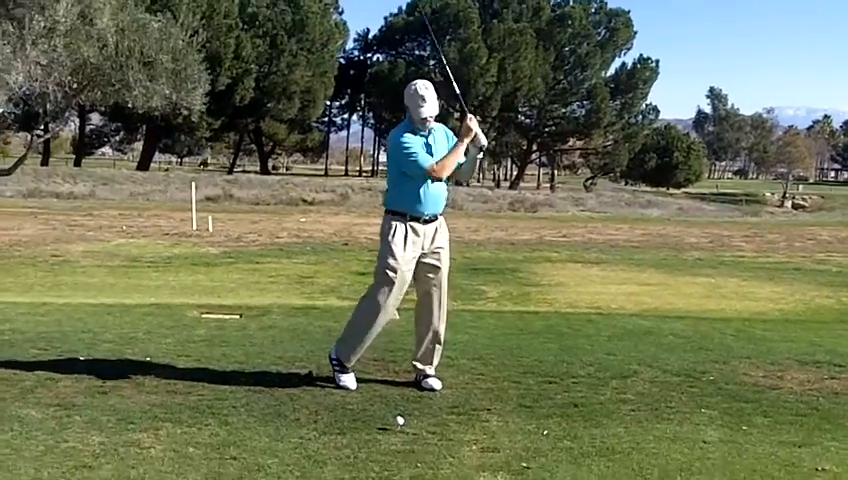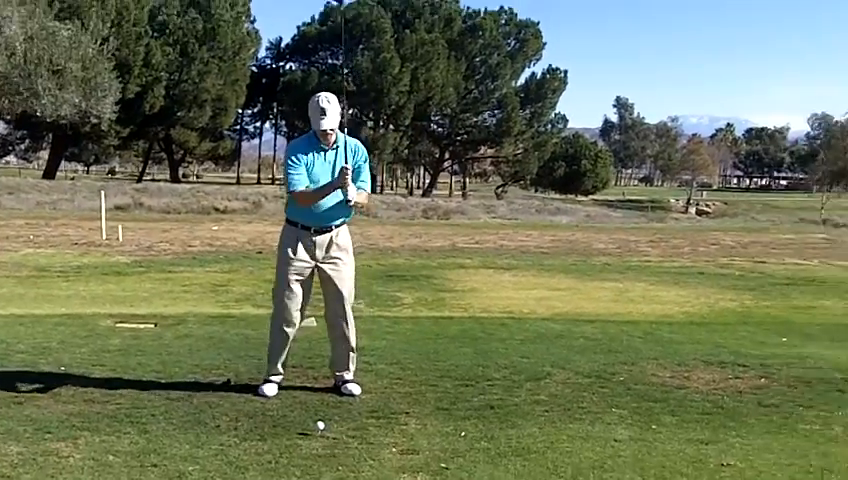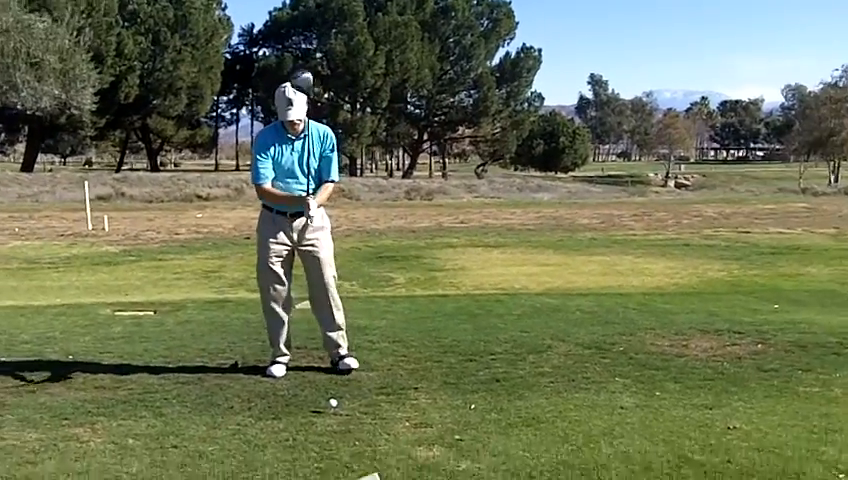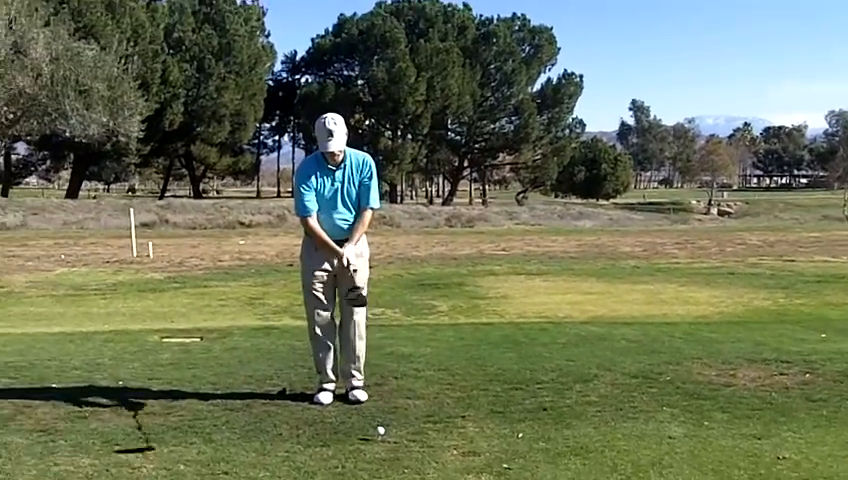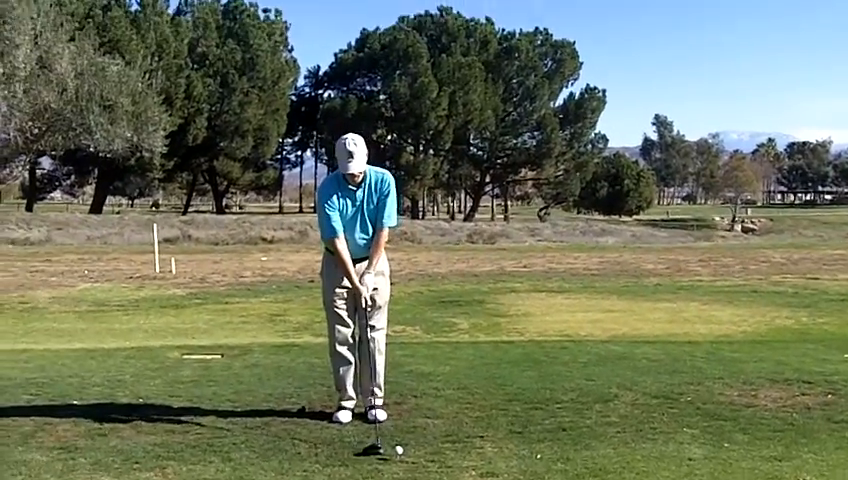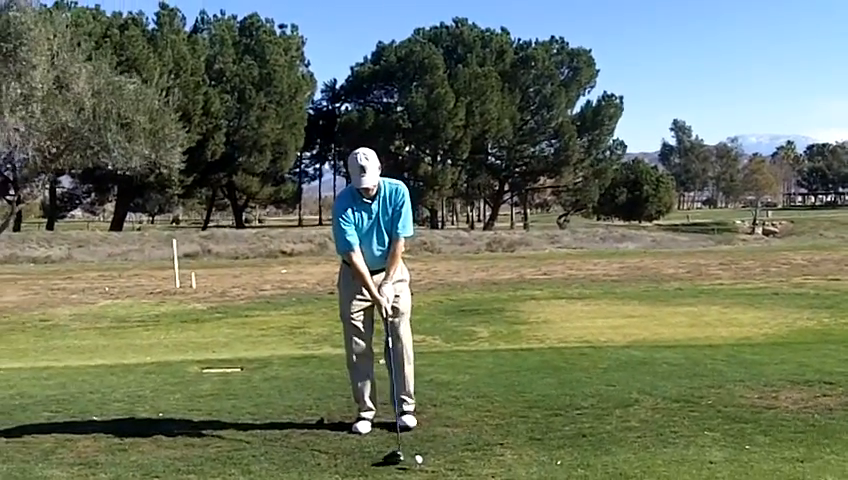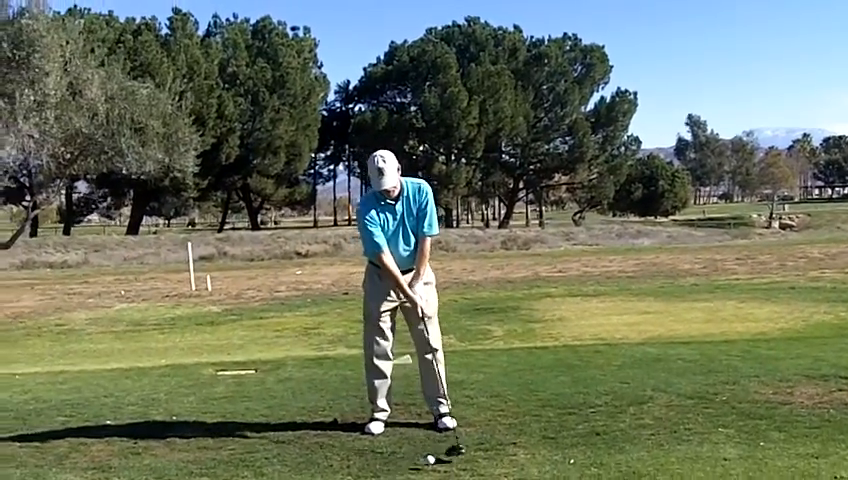
dt=0.3s
person 1, frame 1
left shoulder: (445, 133)
right shoulder: (401, 138)
right elbow: (439, 173)
left wrist: (475, 147)
right wrist: (464, 139)
left hip: (435, 228)
right hip: (401, 227)
left knee: (434, 301)
right knee: (384, 296)
left ankle: (425, 369)
right ankle: (342, 358)
person 1, frame 2
left shoulder: (355, 149)
right shoulder: (297, 150)
left elbow: (363, 198)
right elbow: (298, 198)
left wrist: (354, 194)
right wrist: (333, 186)
left hip: (336, 238)
right hip: (298, 237)
left knee: (341, 308)
right knee: (287, 309)
left ankle: (344, 374)
right ankle: (273, 373)
person 1, frame 3
left shoulder: (325, 135)
right shoulder: (265, 139)
left elbow: (329, 183)
right elbow: (262, 189)
left wrist: (313, 204)
right wrist: (295, 199)
left hip: (314, 220)
right hip: (275, 221)
left knee: (325, 284)
right knee: (274, 290)
left ankle: (338, 350)
right ankle: (280, 354)
person 1, frame 4
left shoulder: (364, 163)
right shoulder: (306, 169)
left elbow: (367, 210)
right elbow: (308, 221)
left wrist: (350, 247)
right wrist: (336, 251)
left hip: (354, 246)
right hip: (317, 249)
left knee: (354, 315)
right knee: (320, 317)
left ankle: (354, 380)
right ankle: (327, 381)
person 1, frame 5
left shoulder: (383, 180)
right shoulder: (328, 189)
left elbow: (383, 231)
right elbow: (336, 240)
left wrist: (369, 273)
right wrist: (355, 283)
left hip: (373, 263)
right hip: (337, 265)
left knee: (374, 333)
right knee: (341, 335)
left ankle: (374, 400)
right ankle: (346, 400)
person 1, frame 6
left shoulder: (398, 191)
right shoulder: (342, 203)
left elbow: (398, 241)
right elbow: (352, 253)
left wrist: (388, 284)
right wrist: (374, 295)
left hip: (392, 273)
right hip: (355, 277)
left knee: (400, 341)
right knee: (357, 347)
left ankle: (404, 406)
right ankle: (365, 410)
person 1, frame 7
left shoulder: (421, 191)
right shoulder: (367, 207)
left elbow: (425, 240)
right elbow: (383, 257)
left wrist: (417, 285)
right wrist: (409, 294)
left hip: (418, 274)
right hip: (380, 278)
left knee: (430, 344)
right knee: (377, 347)
left ankle: (440, 408)
right ankle: (379, 411)
